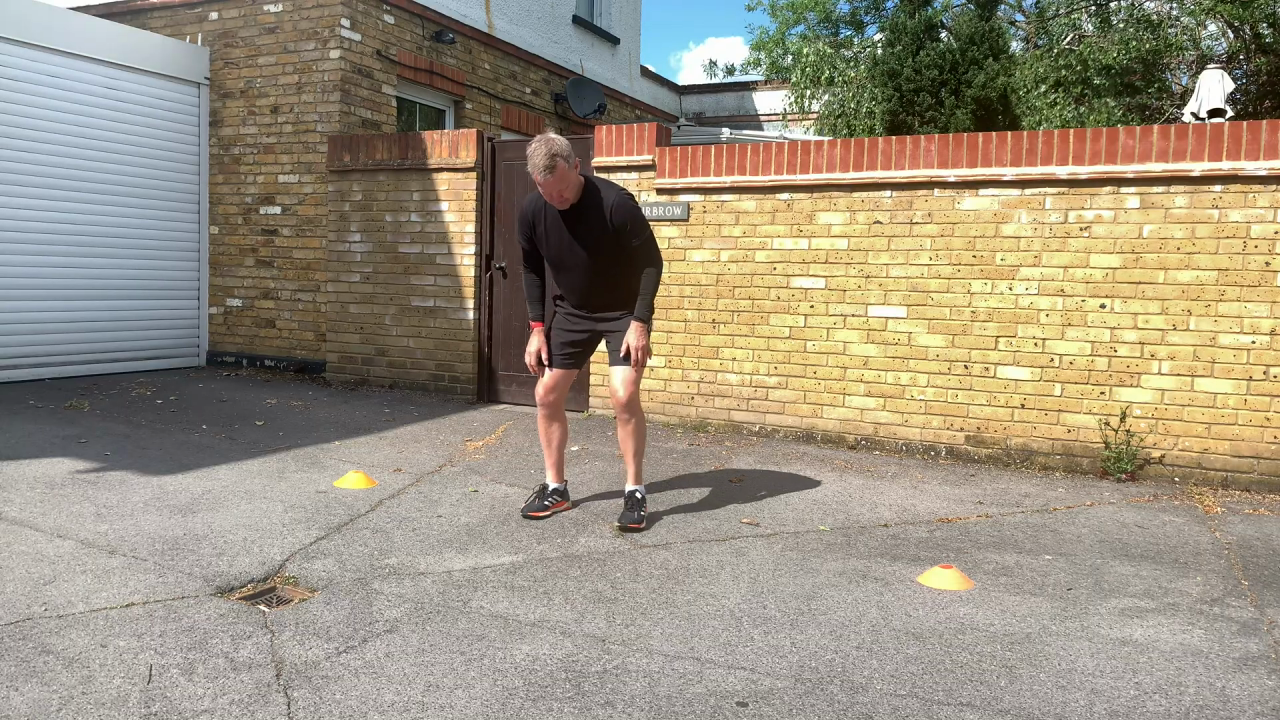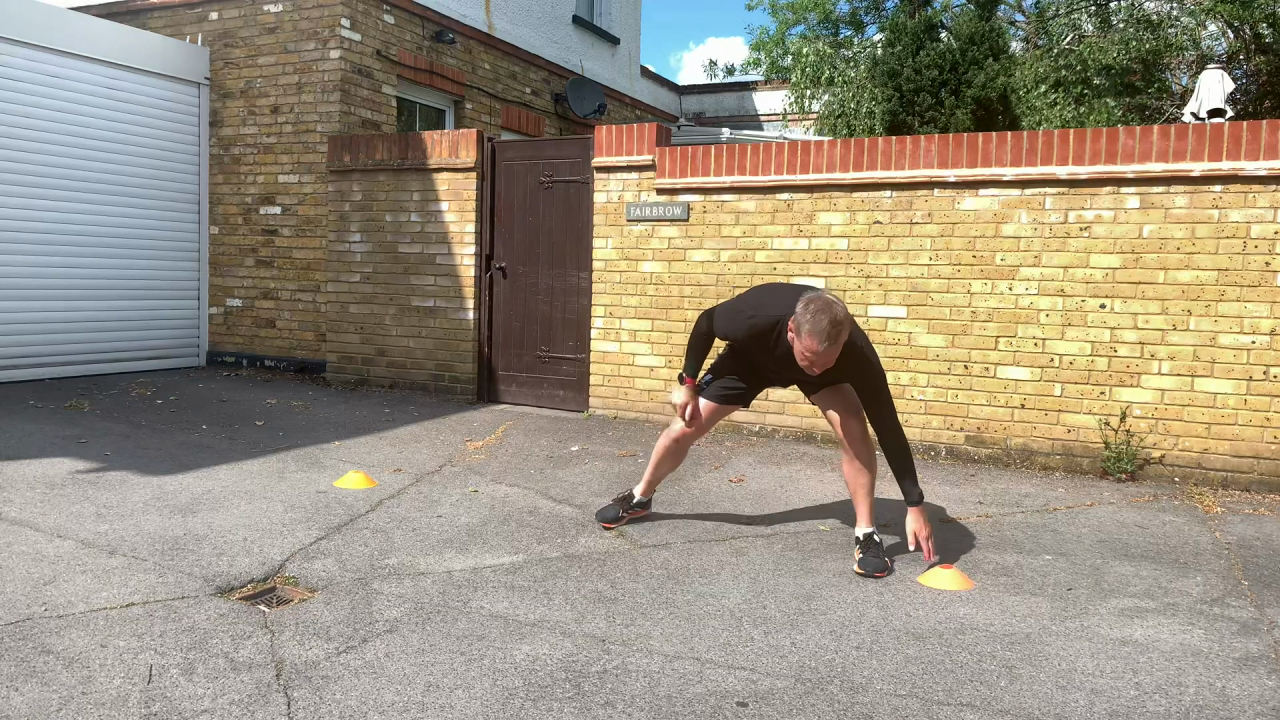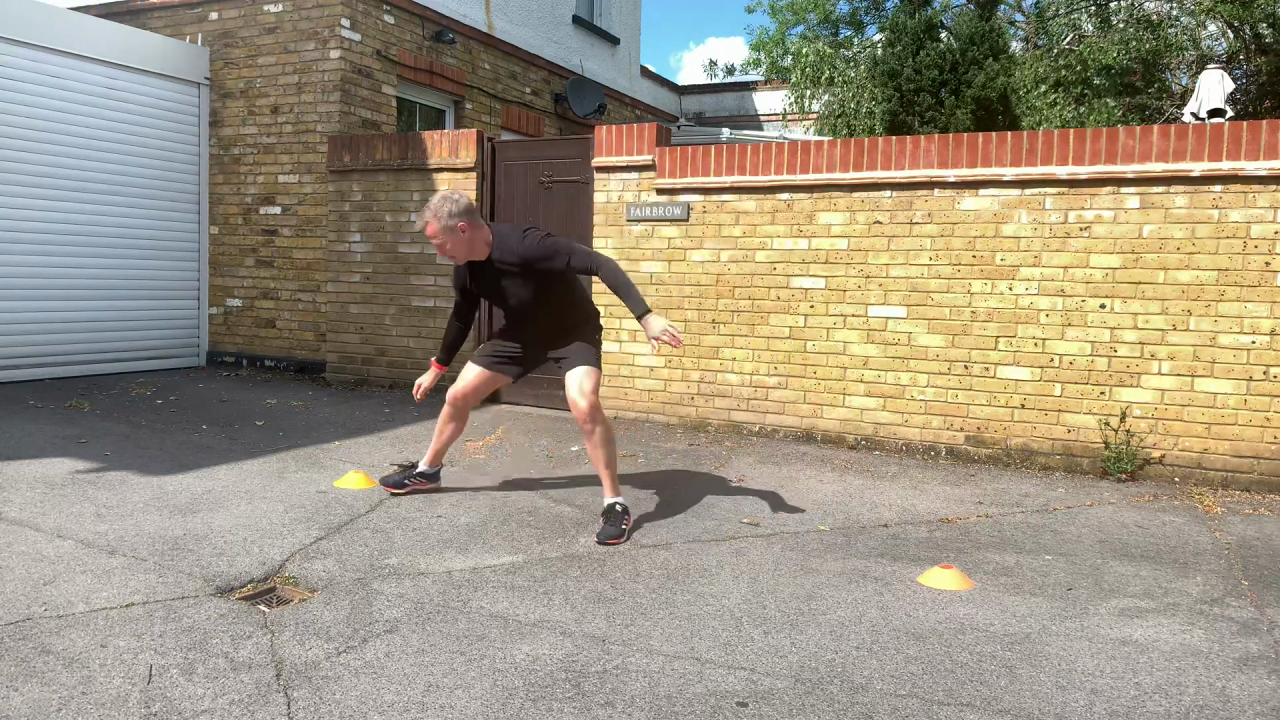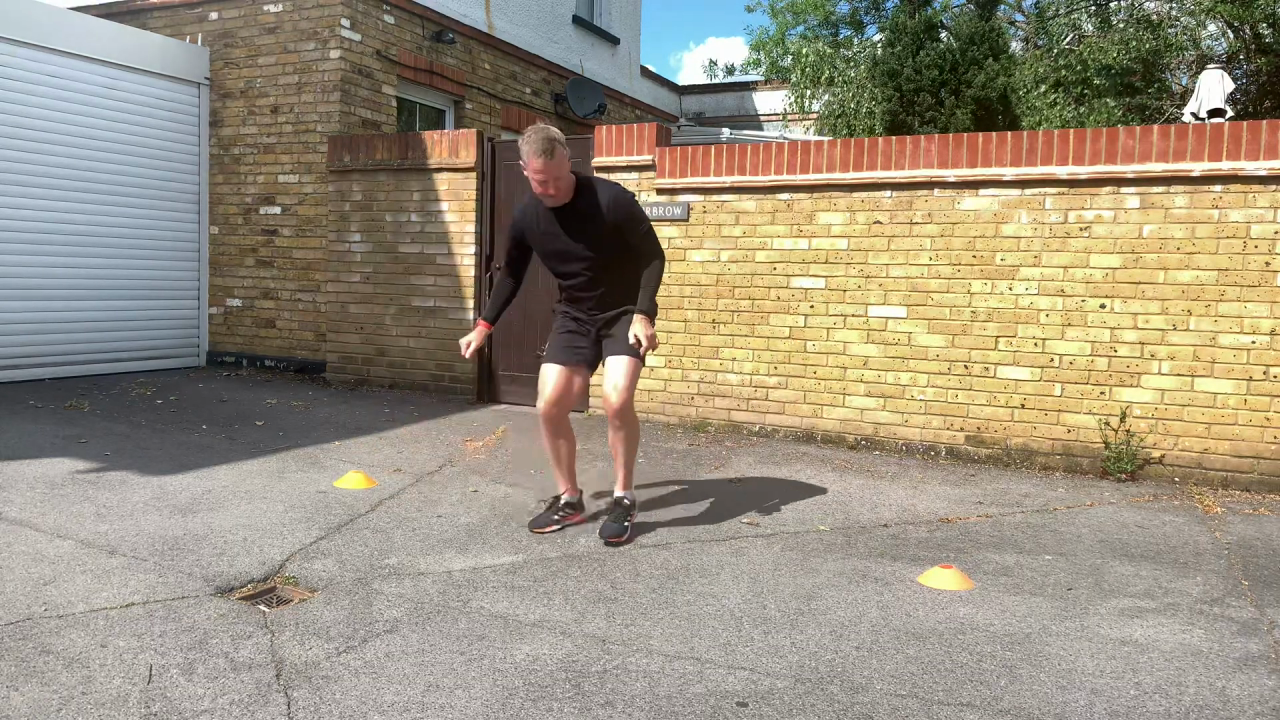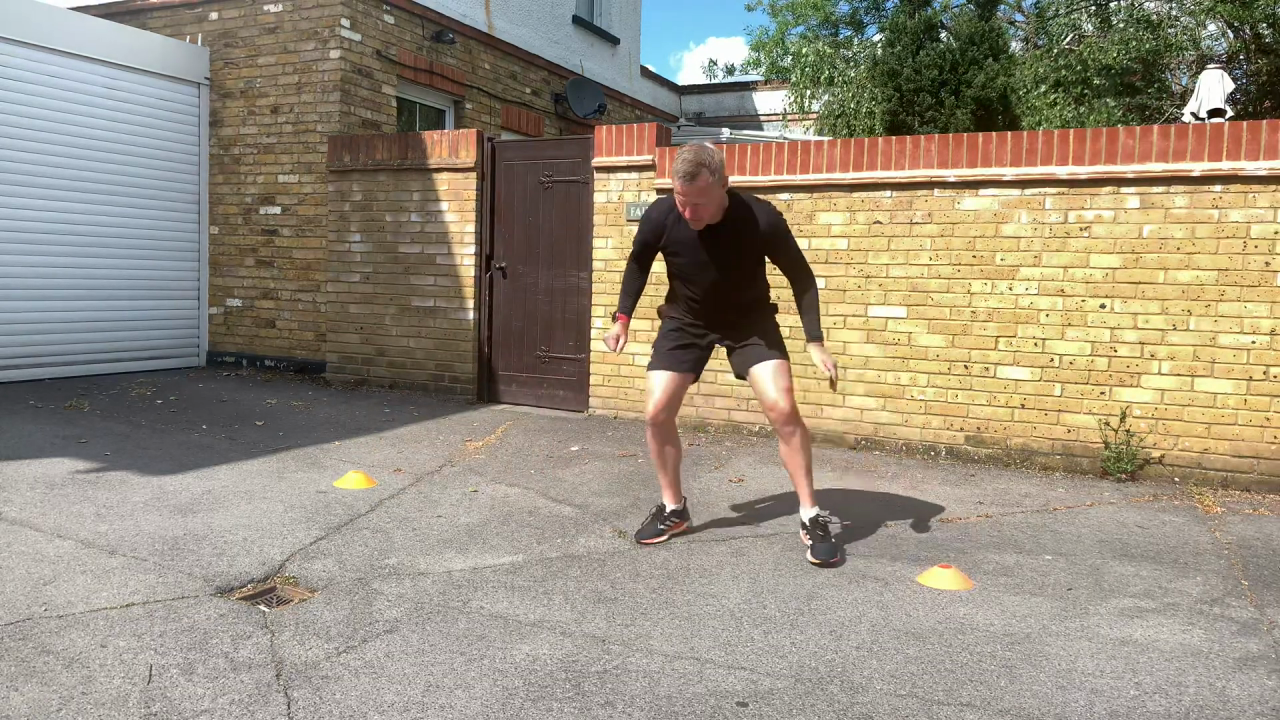
dt=1s
person 1, frame 1
left shoulder: (615, 203)
right shoulder: (531, 212)
left elbow: (651, 263)
right elbow: (532, 268)
left wrist: (639, 322)
right wrist: (537, 327)
left hip: (624, 312)
right hip: (572, 312)
left knee: (624, 397)
right knee: (547, 395)
left ankle: (635, 492)
right ankle: (555, 487)
person 1, frame 2
left shoulder: (857, 356)
right shoulder: (754, 318)
left elbow: (888, 427)
right elbow: (705, 323)
left wrist: (914, 506)
right wrist: (687, 384)
right hip: (750, 360)
left knee: (854, 430)
right knee: (682, 429)
left ankle: (866, 535)
right ankle: (639, 497)
person 1, frame 3
left shoulder: (526, 246)
right shoulder: (465, 267)
left elbow: (601, 265)
right elbow: (462, 315)
left wrist: (645, 316)
right wrist: (436, 369)
left hip: (573, 332)
right hip: (521, 334)
left knee: (584, 405)
right knee: (458, 396)
left ankle: (614, 504)
right ankle: (427, 470)
person 1, frame 4
left shoulder: (610, 200)
right shoulder: (527, 216)
left elbow: (653, 255)
right elbow: (511, 273)
left wrist: (643, 315)
right wrist: (483, 327)
left hip: (623, 313)
right hip: (575, 315)
left knee: (617, 402)
right knee: (549, 407)
left ankle: (623, 498)
right ankle: (568, 499)
person 1, frame 5
left shoulder: (760, 220)
right shoulder: (660, 217)
left elbow: (801, 279)
right elbow: (639, 264)
left wrist: (815, 342)
right wrist: (623, 319)
left hip: (749, 318)
right hip: (686, 318)
left knee: (782, 409)
right knee: (657, 413)
left ankle: (812, 516)
right ankle: (672, 509)
